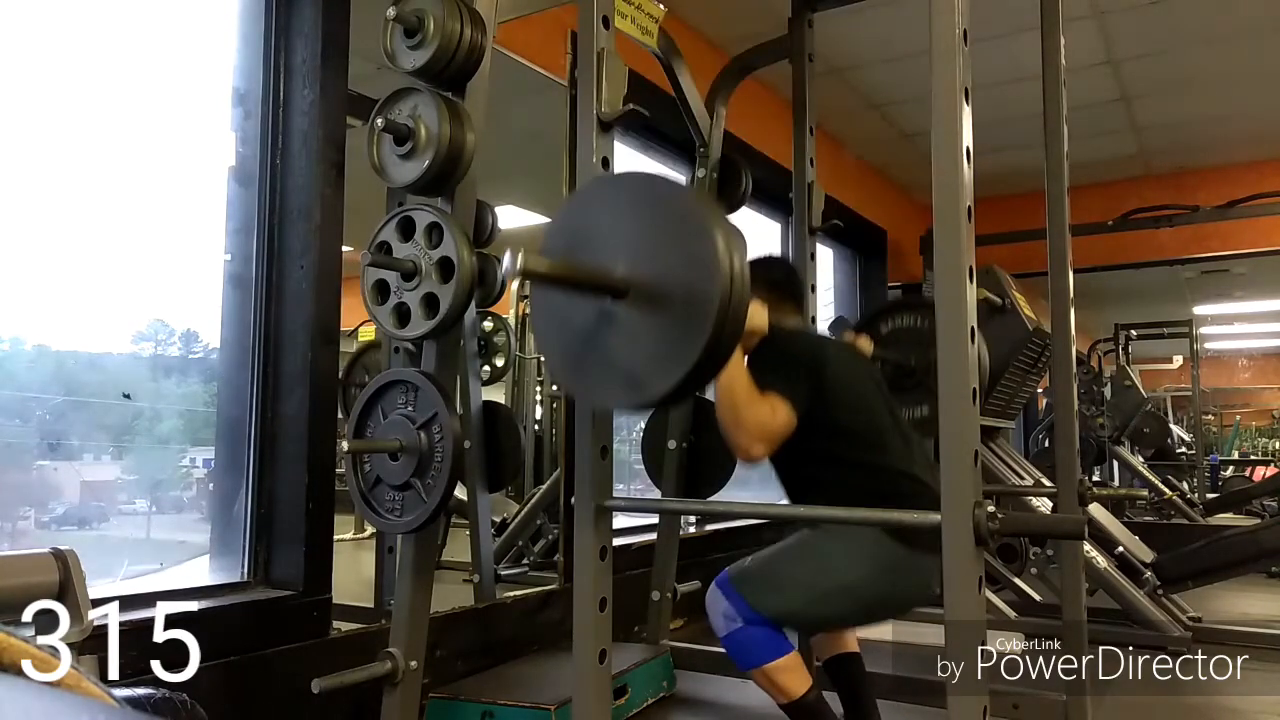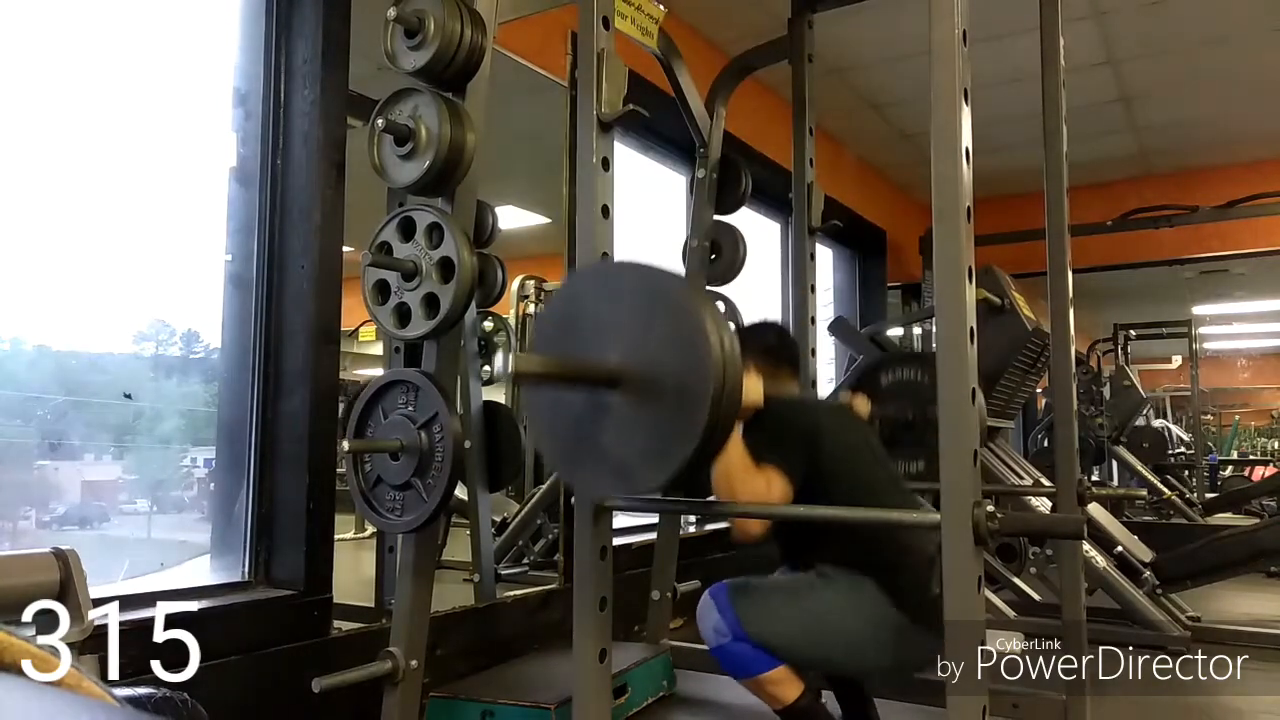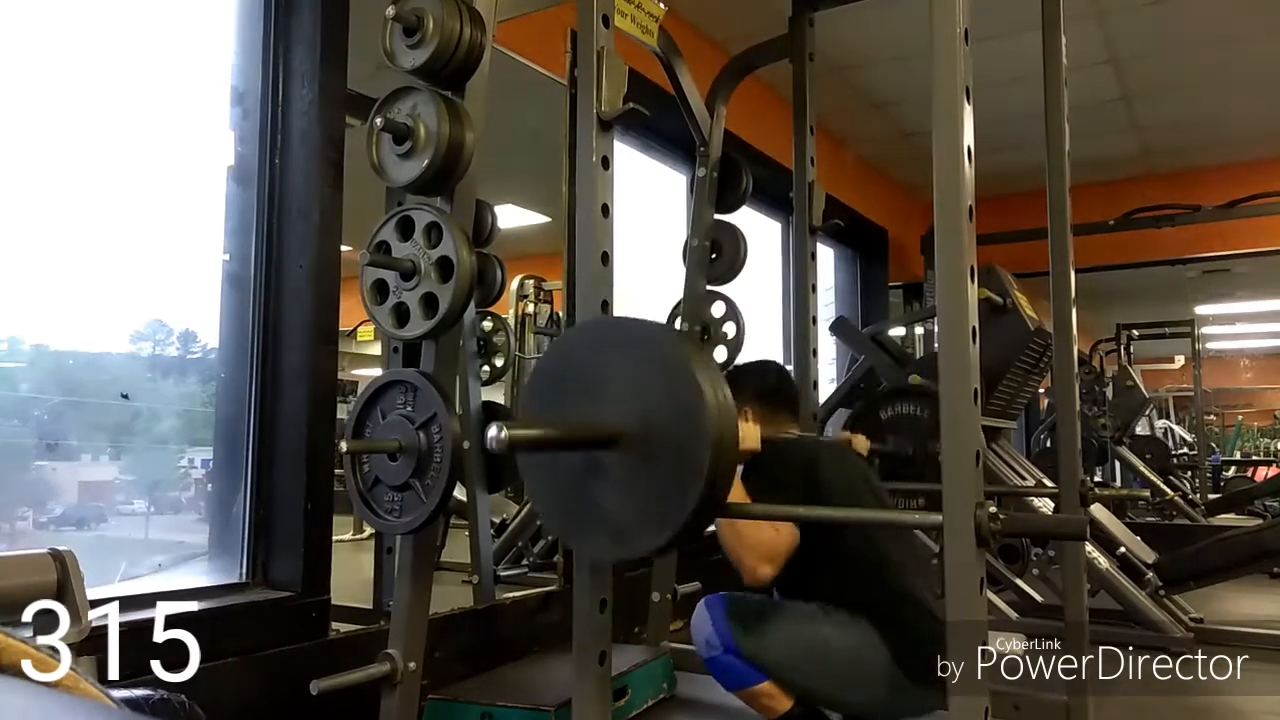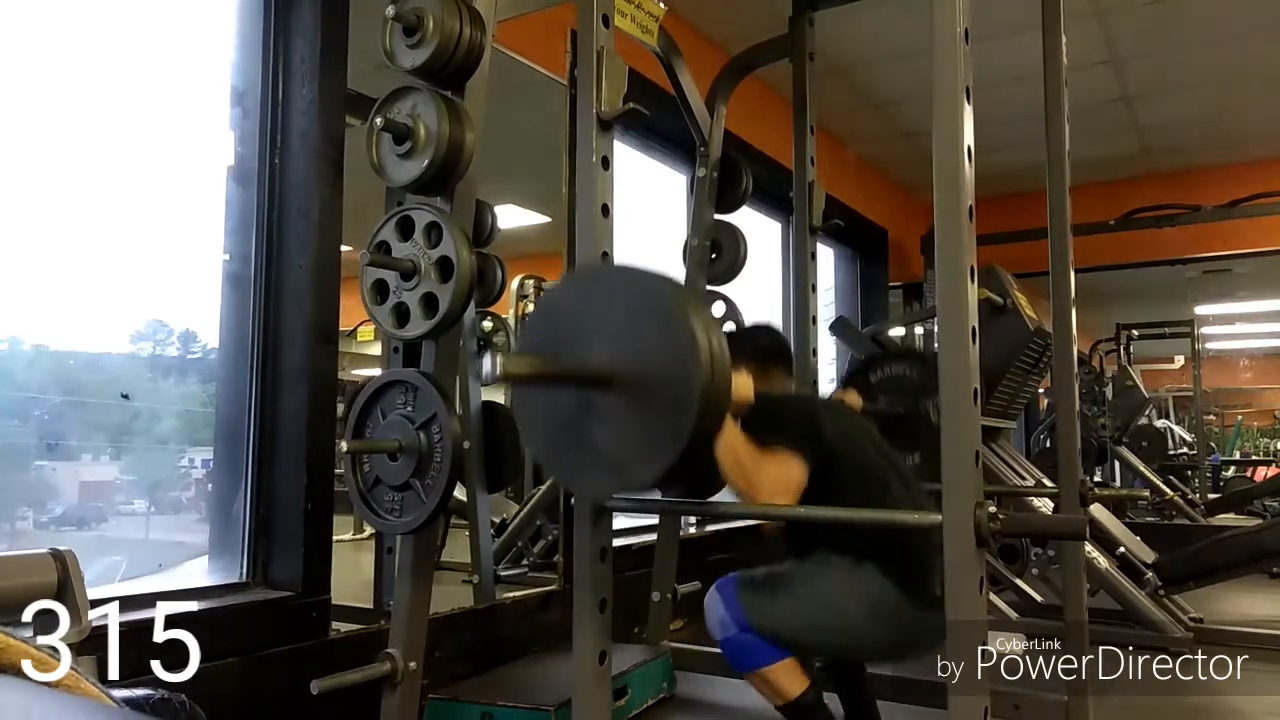
dt=0.3s
person 1, frame 1
left shoulder: (780, 349)
right shoulder: (836, 350)
left elbow: (753, 438)
left hip: (896, 541)
right hip: (928, 534)
left knee: (731, 602)
right knee: (805, 582)
person 1, frame 2
left shoulder: (776, 418)
right shoulder: (832, 414)
left elbow: (749, 516)
left hip: (902, 610)
right hip: (931, 594)
left knee: (721, 614)
right knee: (793, 594)
person 1, frame 3
left shoulder: (776, 461)
right shoulder: (834, 454)
left elbow: (759, 563)
left hip: (901, 659)
right hip: (925, 645)
left knee: (714, 624)
right knee: (790, 604)
person 1, frame 4
left shoulder: (772, 413)
right shoulder: (822, 408)
left elbow: (772, 497)
left hip: (904, 592)
right hip: (928, 581)
left knee: (730, 607)
right knee: (798, 587)
